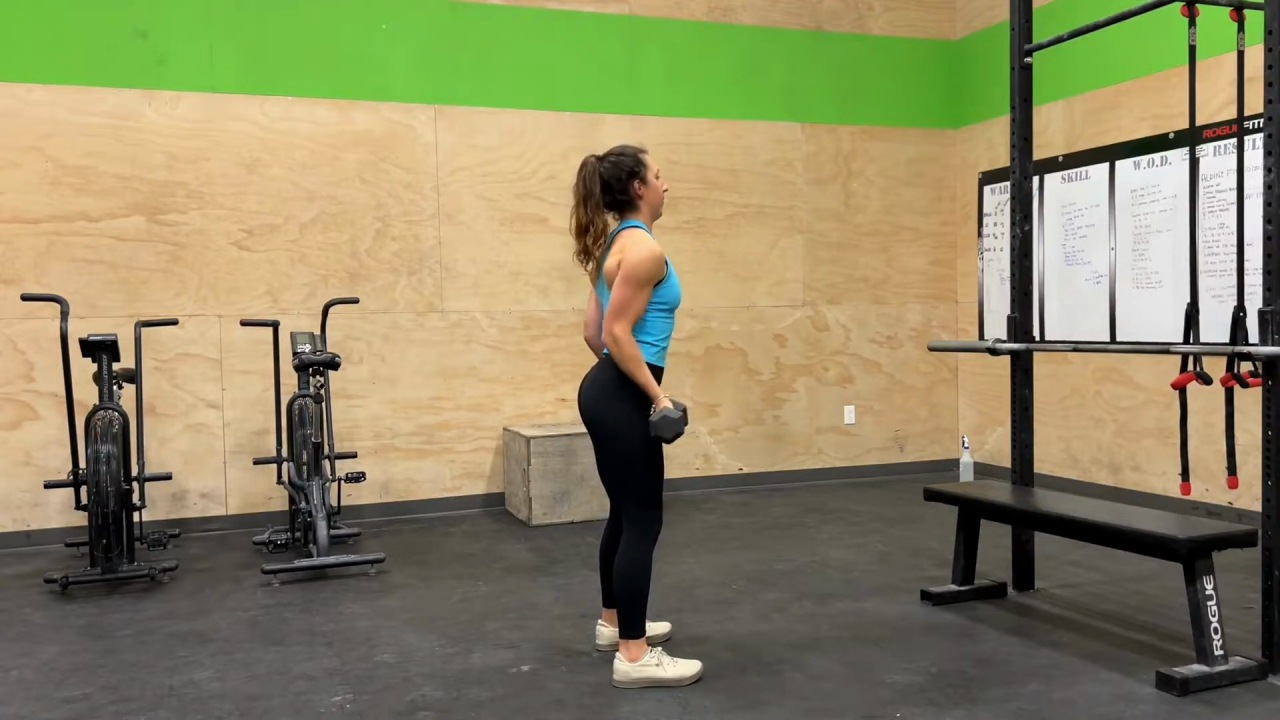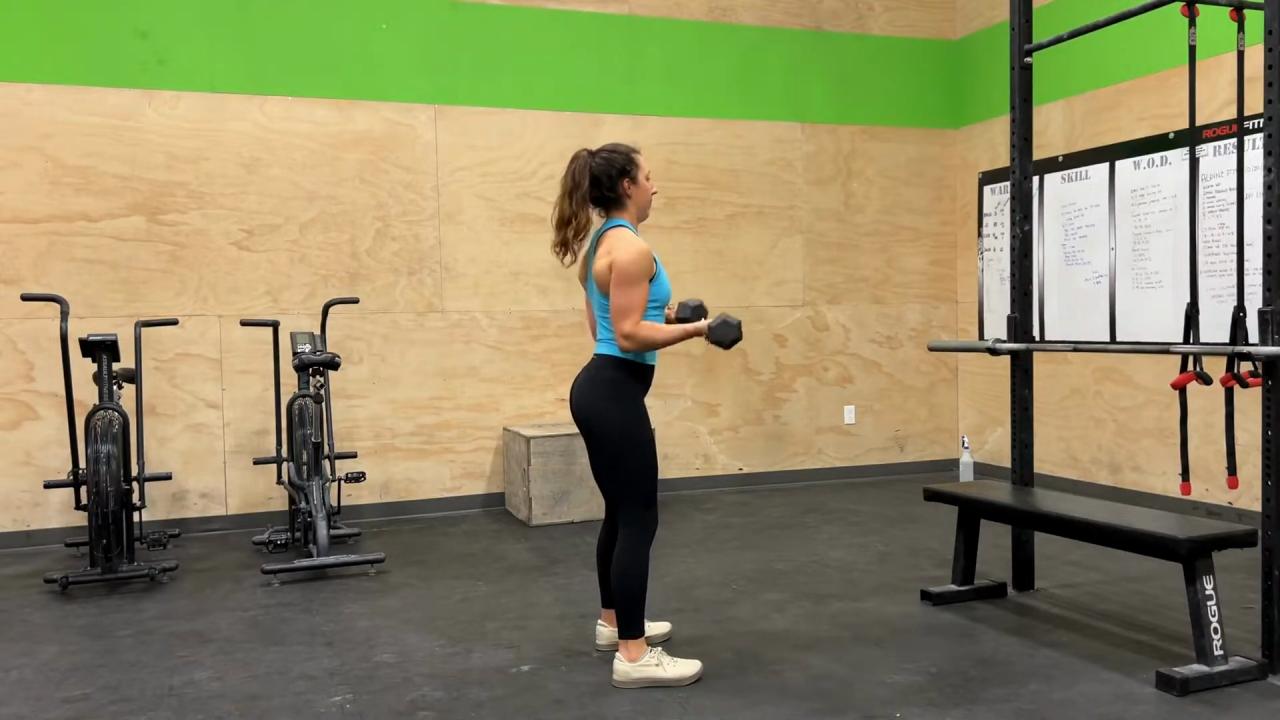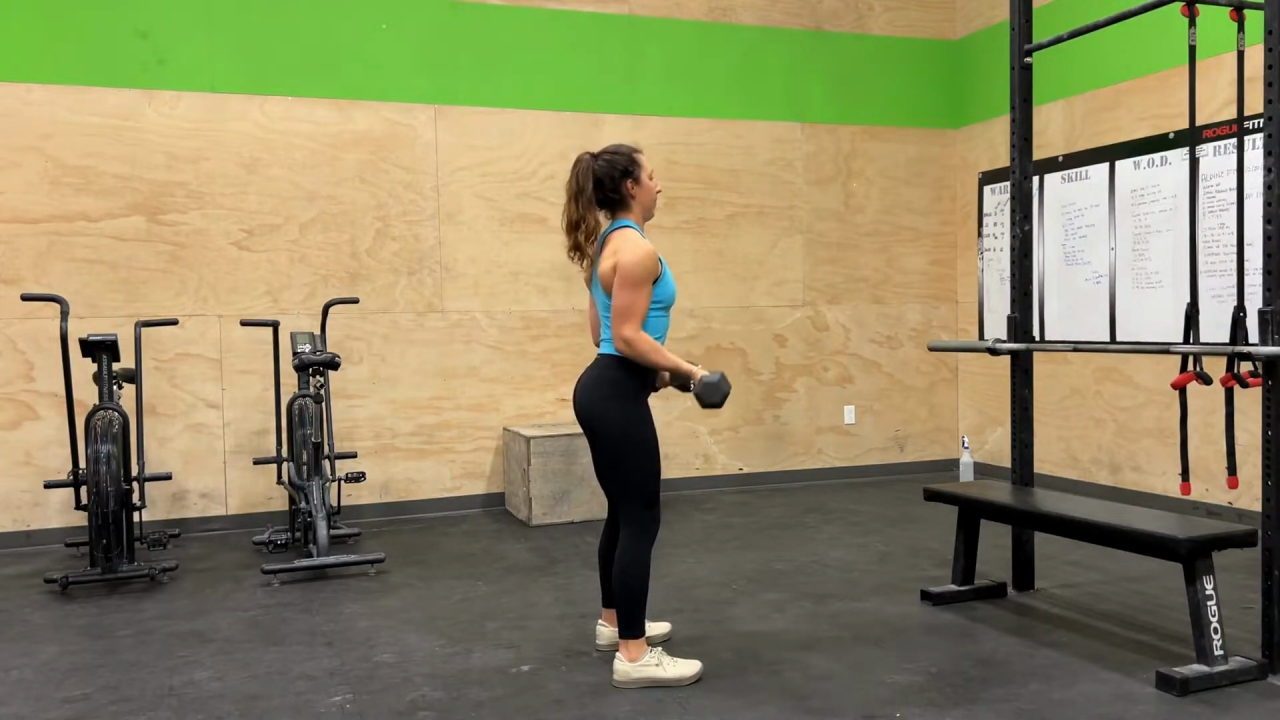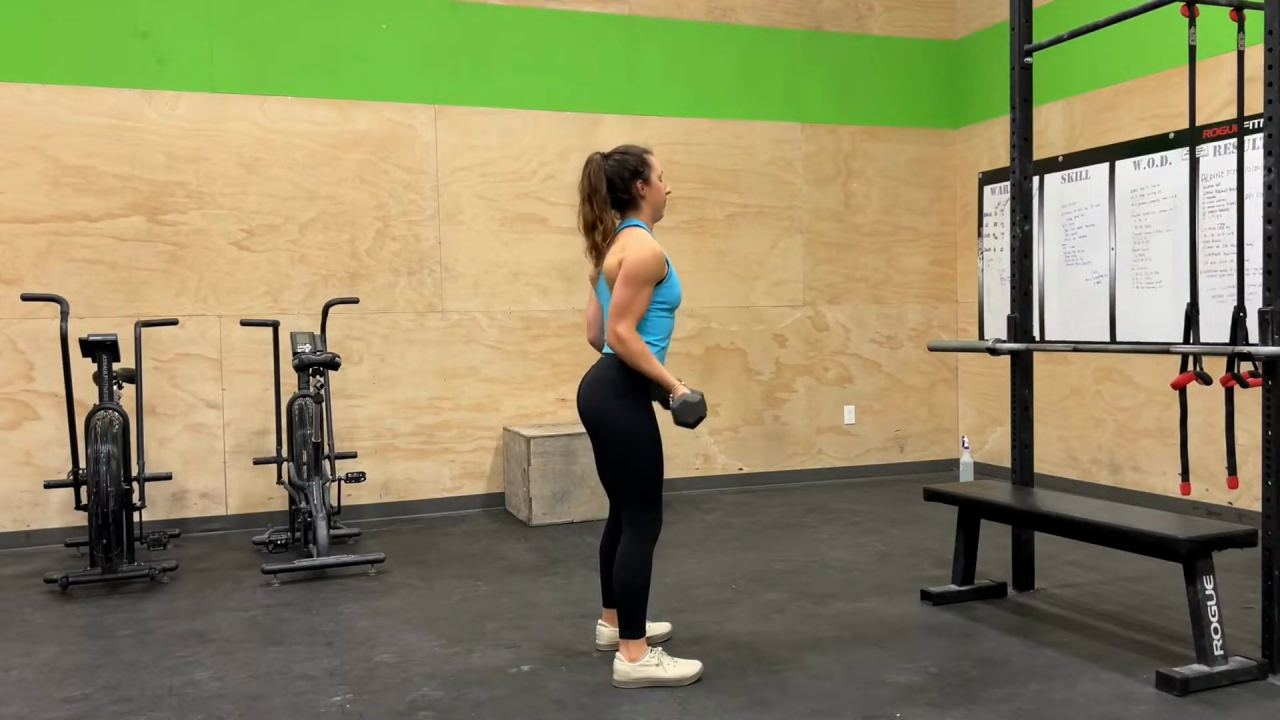
dt=0.5s
person 1, frame 1
left shoulder: (614, 246)
right shoulder: (644, 248)
right elbow: (617, 334)
right wrist: (657, 395)
left hip: (604, 390)
right hip: (622, 398)
left knee: (625, 513)
right knee: (642, 521)
left ankle: (614, 622)
right ankle: (634, 656)
person 1, frame 2
left shoulder: (601, 243)
right shoulder: (630, 247)
right elbow: (629, 335)
left wrist: (668, 318)
right wrist: (696, 329)
left hip: (598, 387)
right hip: (615, 394)
left knee: (620, 513)
right knee: (638, 521)
left ankle: (613, 622)
right ankle: (633, 656)
person 1, frame 3
left shoulder: (608, 244)
right shoulder: (636, 248)
right elbow: (627, 337)
left wrist: (662, 364)
right wrist: (687, 369)
left hip: (600, 388)
right hip: (618, 396)
left knee: (622, 514)
right knee: (641, 521)
left ankle: (614, 622)
right ankle: (633, 655)
person 1, frame 4
left shoulder: (616, 244)
right shoulder: (644, 248)
right elbow: (621, 334)
right wrist: (669, 382)
left hip: (604, 389)
right hip: (622, 397)
left knee: (623, 514)
right knee: (642, 521)
left ankle: (614, 621)
right ankle: (634, 656)
